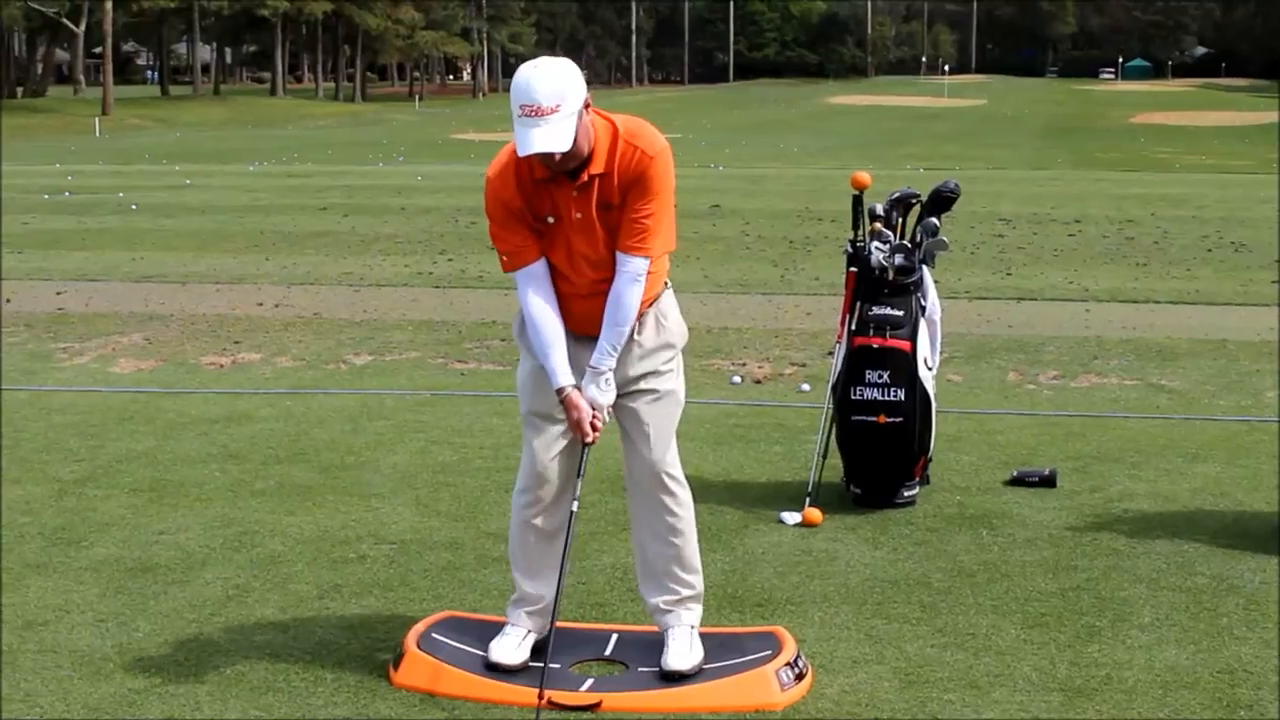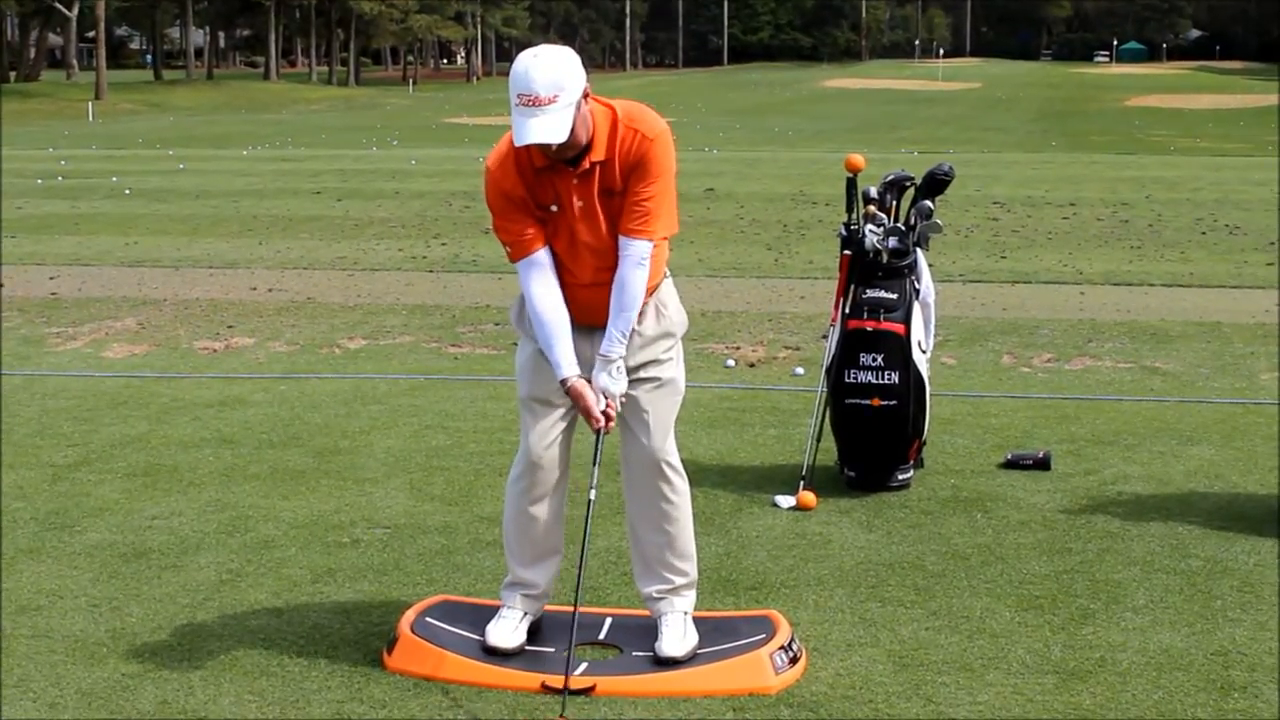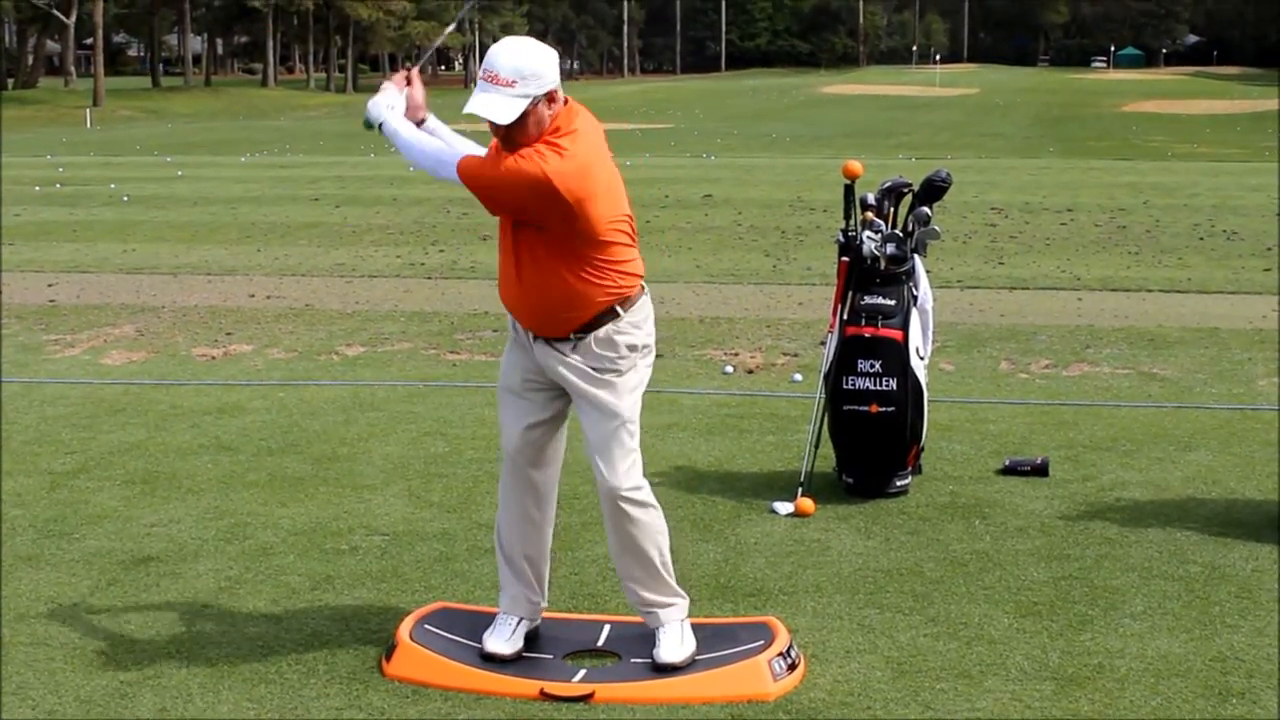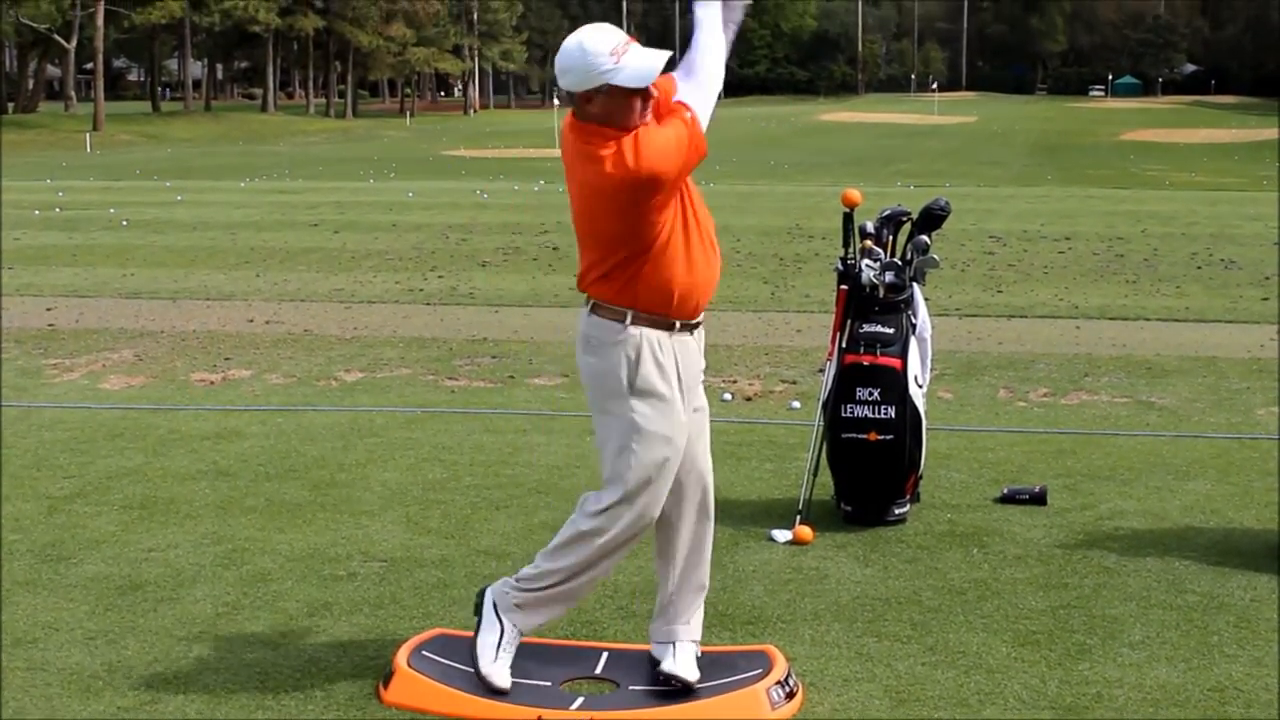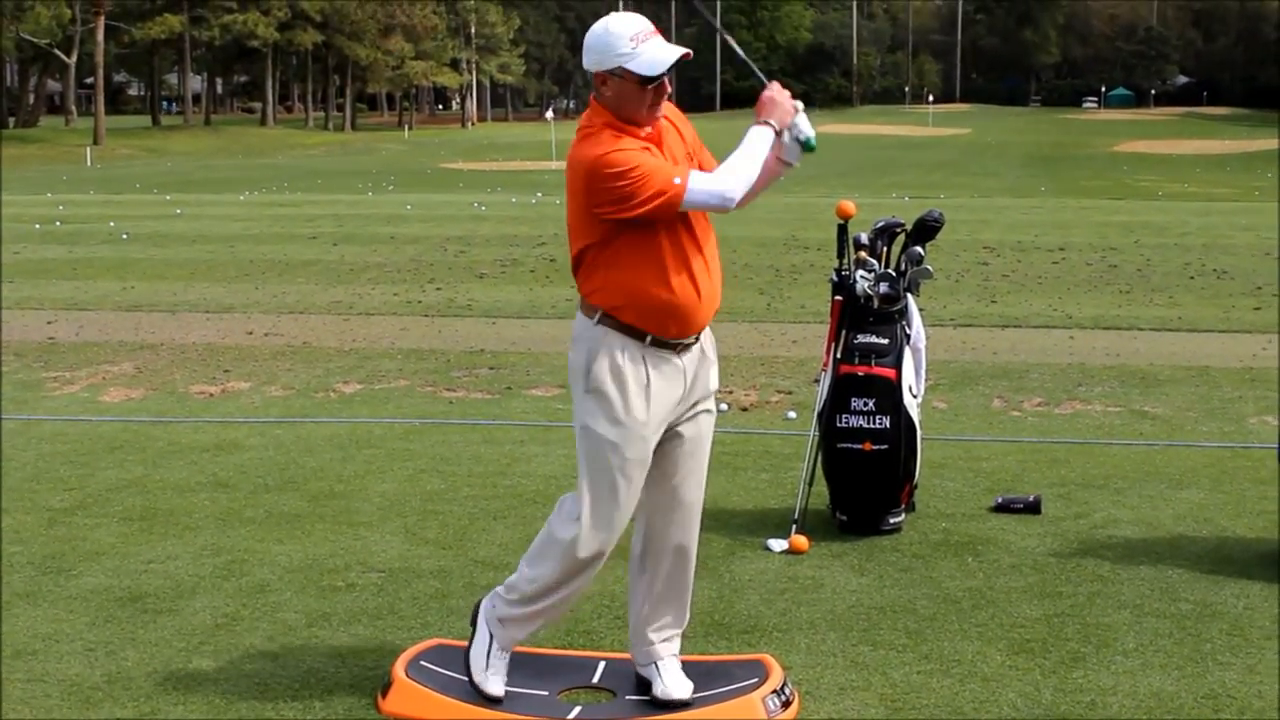
dt=1s
person 1, frame 1
left shoulder: (643, 151)
right shoulder: (505, 179)
left elbow: (632, 274)
right elbow: (534, 288)
left wrist: (602, 373)
right wrist: (564, 386)
left hip: (640, 328)
right hip: (554, 333)
left knee: (656, 470)
right knee: (540, 475)
left ankle: (679, 616)
right ankle: (527, 615)
person 1, frame 2
left shoulder: (644, 136)
right shoulder: (505, 169)
left elbow: (636, 257)
right elbow: (538, 276)
left wrist: (613, 361)
right wrist: (572, 378)
left hip: (642, 318)
right hip: (554, 323)
left knee: (654, 458)
right knee: (537, 459)
left ankle: (672, 602)
right ankle: (522, 598)
person 1, frame 3
left shoulder: (548, 173)
right shoulder: (561, 119)
left elbow: (447, 169)
right elbow: (488, 162)
left wrist: (390, 118)
right wrist: (422, 120)
left hip: (603, 340)
right hip: (532, 332)
left knee: (618, 480)
right knee: (521, 466)
left ankle: (665, 612)
right ankle: (519, 606)
person 1, frame 4
left shoulder: (599, 116)
right shoulder: (633, 167)
left elbow: (680, 84)
right elbow: (705, 80)
left hip: (673, 335)
right hip: (634, 346)
left knee: (689, 486)
right knee: (633, 494)
left ankle: (676, 636)
right ankle: (511, 604)
person 1, frame 5
left shoulder: (666, 120)
right shoulder: (600, 155)
left elbow: (719, 190)
right elbow: (715, 194)
left wrist: (777, 141)
right wrist: (767, 127)
left hip: (692, 352)
right hip: (622, 356)
left knee: (676, 514)
right knee: (599, 515)
left ankle: (655, 648)
right ankle: (502, 621)
